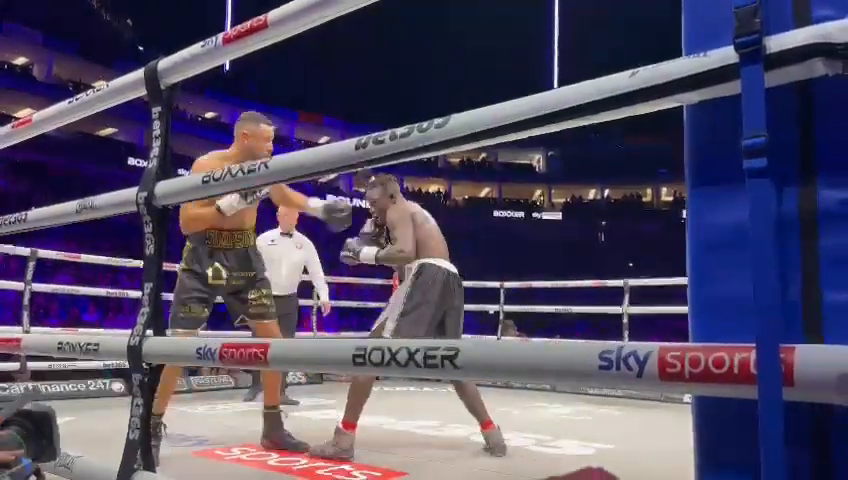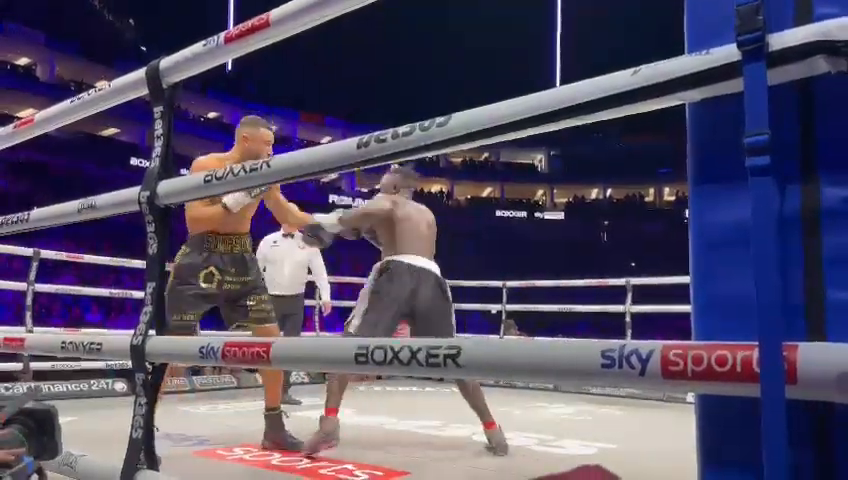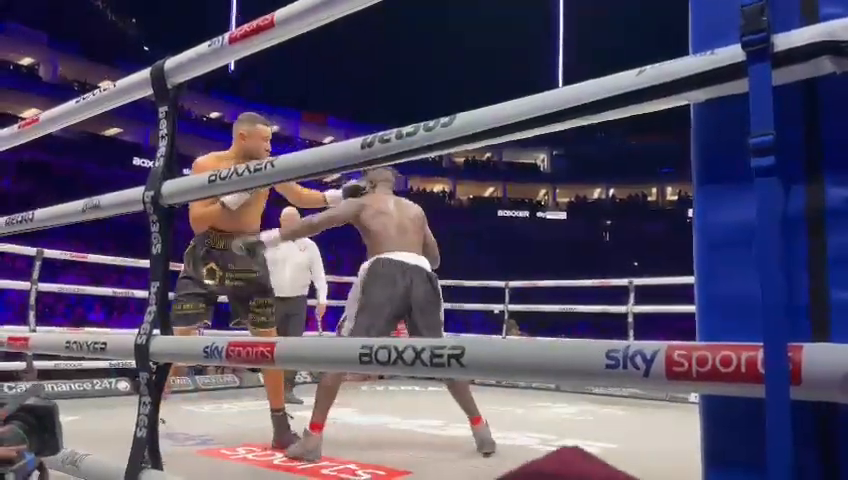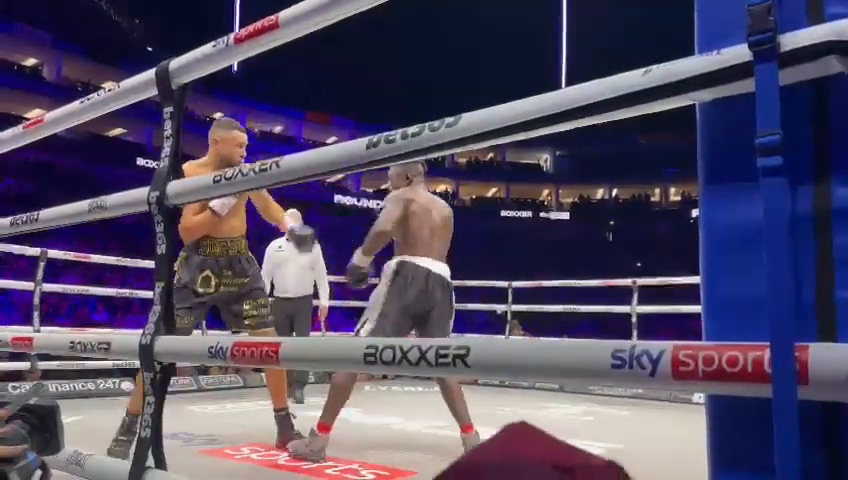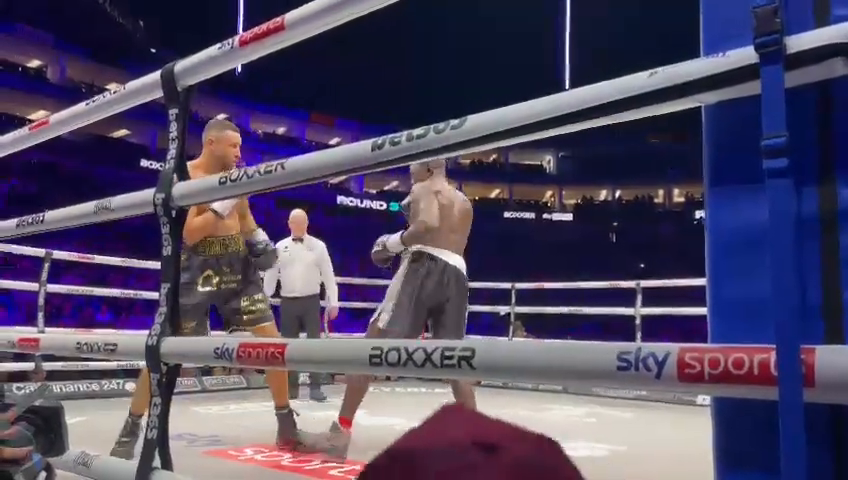
dt=0.2s
person 1, frame 1
left shoulder: (264, 170)
right shoulder: (207, 166)
left elbow: (285, 197)
right elbow: (187, 223)
left wrist: (323, 208)
right wrist: (233, 200)
left hip: (245, 258)
right hip: (205, 260)
left knee: (271, 339)
left ankle: (273, 428)
right ankle: (151, 432)
person 1, frame 2
right shoulder: (205, 166)
left elbow: (285, 213)
right elbow: (194, 222)
right wrist: (239, 198)
left hip: (241, 263)
right hip: (200, 261)
left knee: (272, 340)
left ankle: (275, 429)
person 1, frame 3
right shoulder: (206, 165)
left elbow: (300, 196)
right elbow: (197, 221)
left wrist: (340, 195)
right wrist: (236, 195)
left hip: (250, 259)
right hip: (207, 259)
left ankle: (281, 427)
person 1, frame 4
right shoulder: (187, 175)
left elbow: (269, 208)
right elbow: (187, 232)
left wrist: (293, 228)
right wrist: (223, 199)
left hip: (240, 264)
right hip: (199, 266)
left ankle: (286, 428)
right ankle: (128, 430)
person 1, frame 5
right shoulder: (185, 176)
right elbow: (188, 234)
left wrist: (261, 241)
right wrist: (225, 201)
left hip: (238, 264)
right hip: (198, 266)
left knee: (271, 341)
left ankle: (287, 427)
right ankle: (131, 430)
person 2, frame 1
left shoulder: (398, 212)
right shoulder: (417, 211)
left elbow: (404, 253)
left wrist: (366, 255)
right wrist: (369, 243)
left hip: (425, 279)
right hip: (451, 283)
left ankle: (344, 437)
right ankle: (492, 434)
person 2, frame 2
left shoulder: (385, 203)
right shoulder: (426, 214)
left elbow: (367, 211)
left wrist: (326, 222)
right wrist: (368, 232)
left hip: (396, 276)
right hip: (431, 281)
left ankle: (329, 424)
right ankle: (493, 432)
person 2, frame 3
left shoulder: (361, 204)
right shoulder: (415, 209)
left elbow: (316, 223)
right elbow: (434, 258)
left wrist: (267, 237)
left hip: (381, 275)
right hip: (420, 277)
left ankle: (312, 438)
right ankle: (480, 429)
person 2, frame 4
left shoulder: (401, 196)
right shoulder: (445, 208)
left elbow: (383, 228)
left wrist: (360, 259)
left hip: (407, 277)
right hip: (439, 282)
left ankle: (319, 438)
right ankle: (470, 436)
person 2, frame 5
left shoulder: (424, 189)
right shoulder: (465, 202)
left elbow: (429, 225)
left wrist: (393, 242)
left hip: (424, 269)
right hip: (455, 276)
left ankle: (341, 432)
person 3, frame 1
left shoulder: (304, 243)
right shoulder: (265, 239)
left elbow: (316, 271)
left wrist: (324, 296)
left hip: (289, 299)
left ankle: (279, 390)
right ankle: (255, 386)
person 3, frame 2
left shoulder: (308, 244)
right shoulder: (268, 242)
left elbow: (320, 272)
left wrist: (325, 297)
left hip: (295, 301)
right hip: (271, 300)
left ankle: (283, 390)
person 3, frame 3
left shoulder: (309, 246)
right shoulder: (271, 244)
left elbow: (318, 274)
left wrist: (322, 299)
left hip: (298, 301)
right hip: (274, 301)
left ankle: (286, 388)
person 3, frame 4
left shoulder: (312, 246)
right shoulder: (274, 247)
left elbow: (321, 275)
right elbow: (265, 275)
left wrist: (324, 302)
left hip: (303, 301)
right hip: (280, 301)
left ankle: (298, 387)
right ankle: (287, 385)
person 3, frame 5
left shoulder: (318, 246)
right shoulder: (280, 247)
left elbow: (328, 275)
right elbow: (271, 275)
left wrist: (333, 302)
left hip: (310, 300)
right hip: (288, 301)
left ankle: (315, 387)
right ankle: (291, 387)
